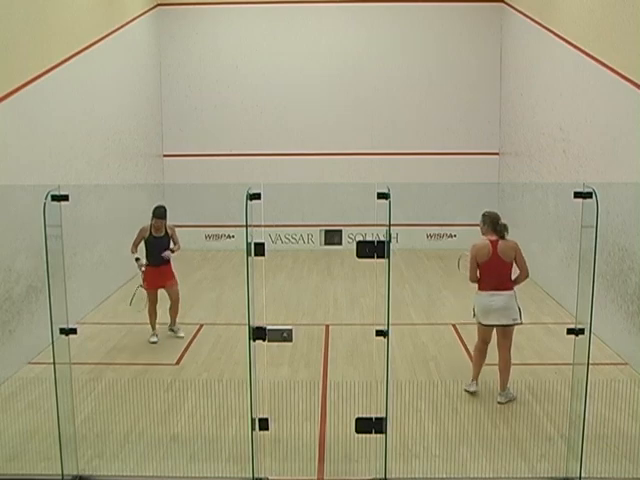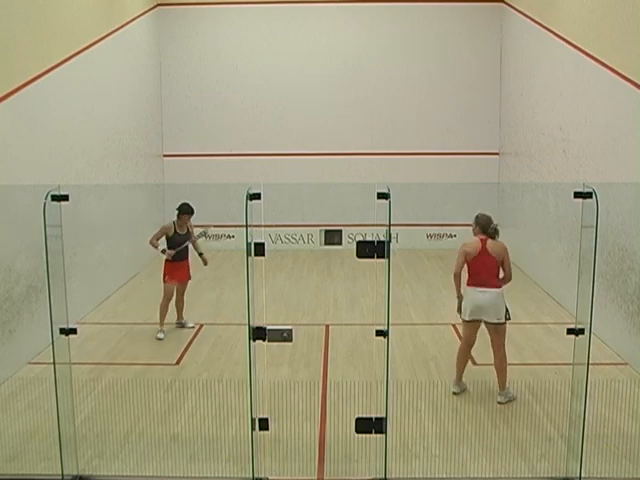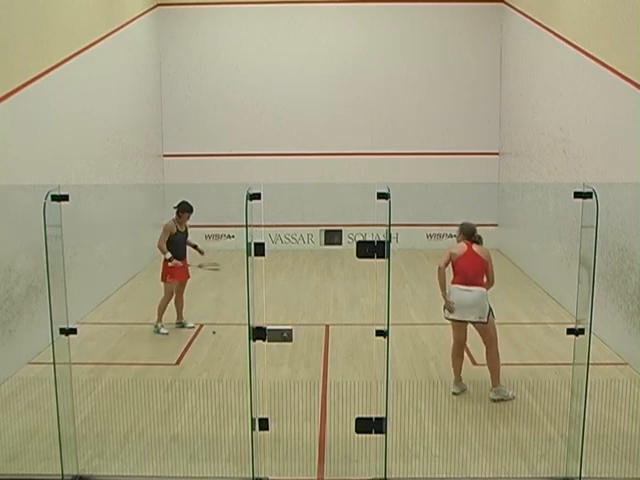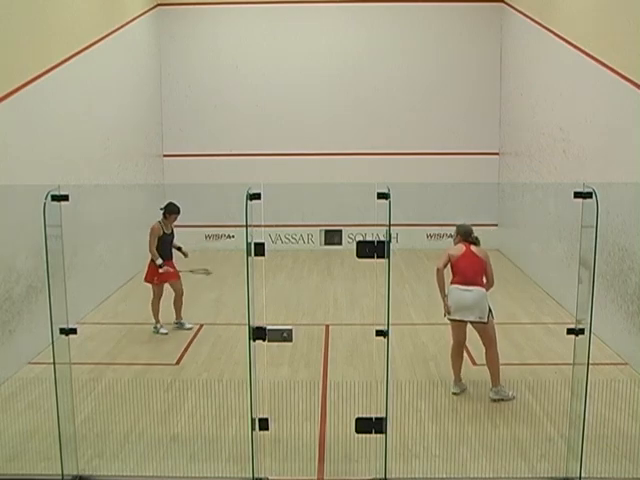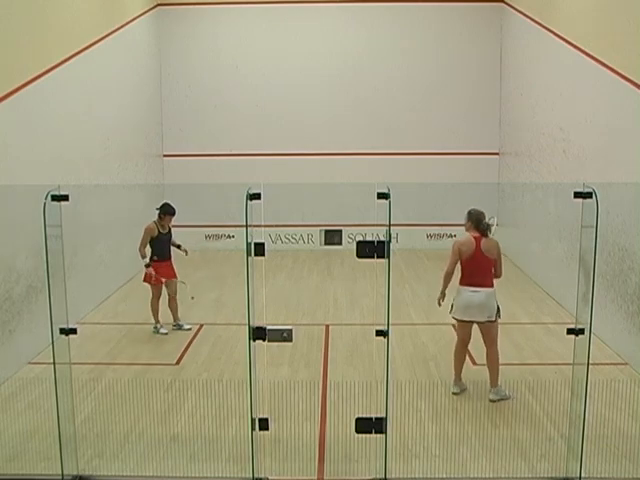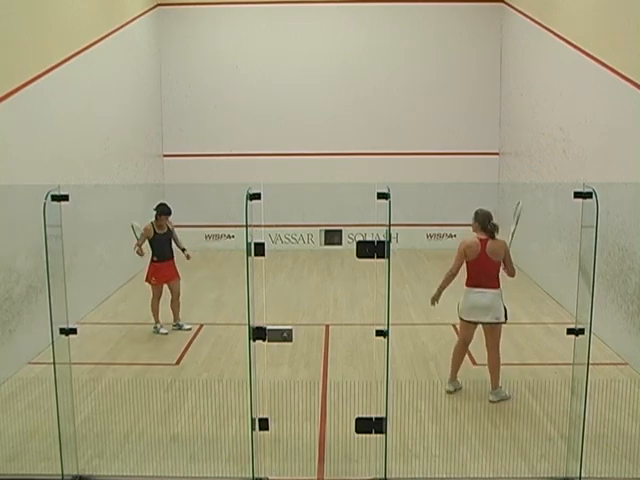
dt=0.5s
person 1, frame 1
left shoulder: (477, 247)
right shoulder: (512, 246)
left elbow: (472, 278)
right elbow: (524, 273)
left hip: (484, 299)
right hip: (506, 300)
left knee: (482, 343)
right knee: (504, 349)
left ankle: (473, 382)
right ankle: (503, 392)
person 1, frame 2
left shoulder: (467, 246)
right shoulder: (501, 247)
left elbow: (457, 272)
right elbow: (508, 277)
left wrist: (459, 295)
left hip: (472, 296)
right hip: (494, 298)
left knee: (466, 343)
right knee: (499, 348)
left ankle: (457, 383)
right ankle: (503, 392)
person 1, frame 3
left shoulder: (454, 249)
right shoulder: (485, 251)
left elbow: (441, 267)
right elbow: (490, 281)
left wrist: (444, 295)
left hip: (457, 294)
right hip: (478, 297)
left knee: (458, 342)
right knee: (491, 344)
left ankle: (457, 383)
right ankle: (496, 389)
person 1, frame 4
left shoulder: (452, 250)
right shoulder: (482, 252)
left elbow: (439, 269)
right elbow: (490, 281)
left wrist: (444, 297)
left hip: (457, 294)
right hip: (477, 296)
left knee: (458, 343)
right knee: (490, 345)
left ankle: (457, 383)
right ankle: (496, 388)
person 1, frame 5
left shoulder: (461, 243)
right shoulder: (494, 244)
left elbow: (449, 270)
right elbow: (498, 274)
left wrist: (442, 292)
left hip: (465, 294)
right hip: (486, 296)
left knee: (462, 342)
right knee: (491, 345)
left ankle: (457, 383)
right ankle: (495, 389)
person 1, frame 6
left shoulder: (467, 244)
right shoulder: (501, 245)
left elbow: (453, 271)
right elbow: (511, 273)
left wrist: (438, 291)
left hip: (471, 297)
right hip: (492, 298)
left knee: (462, 342)
right knee: (493, 347)
left ankle: (452, 381)
right ankle: (495, 390)
person 2, frame 1
left shoulder: (170, 229)
right shoulder: (144, 230)
left elbow: (178, 245)
right elbow: (134, 247)
left wrist: (171, 251)
right wrist: (137, 259)
left hip: (166, 269)
right hip: (150, 271)
left knee: (175, 299)
right knee: (152, 303)
left ankle: (173, 325)
right ankle: (154, 332)
person 2, frame 2
left shoulder: (189, 226)
right shoulder: (168, 227)
left elbow: (193, 241)
right elbow: (152, 240)
left wrist: (201, 254)
right wrist: (164, 251)
left hip: (184, 264)
right hip: (172, 265)
left knee: (181, 294)
right knee: (167, 296)
left ankle: (180, 320)
right ankle: (161, 328)
person 2, frame 3
left shoulder: (184, 224)
right shoulder: (170, 226)
right elbow: (160, 244)
left wrist: (195, 247)
right wrist: (171, 259)
left hip: (182, 263)
right hip: (172, 265)
left knee: (180, 294)
right knee: (168, 295)
left ankle: (180, 320)
right ankle: (158, 323)
person 2, frame 4
left shoulder: (170, 226)
right shoulder: (156, 227)
right elbow: (152, 249)
left wrist: (180, 249)
right wrist: (161, 265)
left hip: (170, 264)
right hip: (158, 266)
left knee: (179, 292)
right knee: (157, 296)
left ankle: (179, 320)
right ankle: (157, 325)
person 2, frame 5
left shoulder: (168, 225)
right shoulder: (151, 228)
right elbow: (142, 248)
left wrist: (179, 246)
right wrist: (147, 266)
left hip: (168, 264)
right hip: (156, 266)
left knee: (173, 294)
right knee: (156, 296)
left ankle: (177, 322)
right ankle: (157, 325)
person 2, frame 6
left shoulder: (169, 224)
right shoulder: (148, 229)
left elbow: (176, 239)
right elbow: (138, 245)
left wrist: (184, 250)
right wrist: (138, 250)
left hip: (170, 264)
right hip: (157, 266)
left knee: (176, 294)
right knee: (157, 296)
left ankle: (177, 322)
right ankle: (157, 325)
